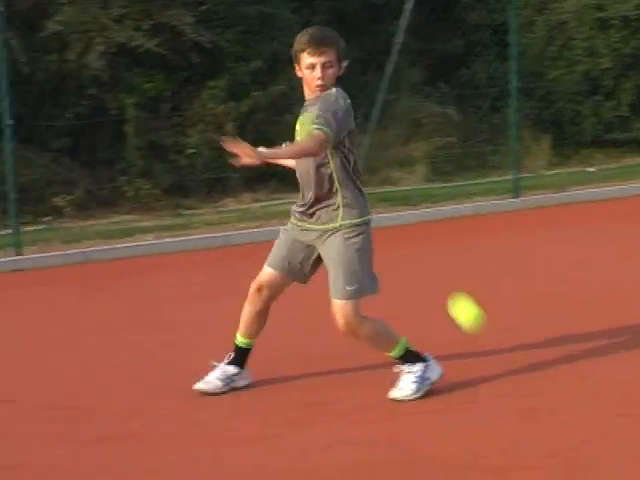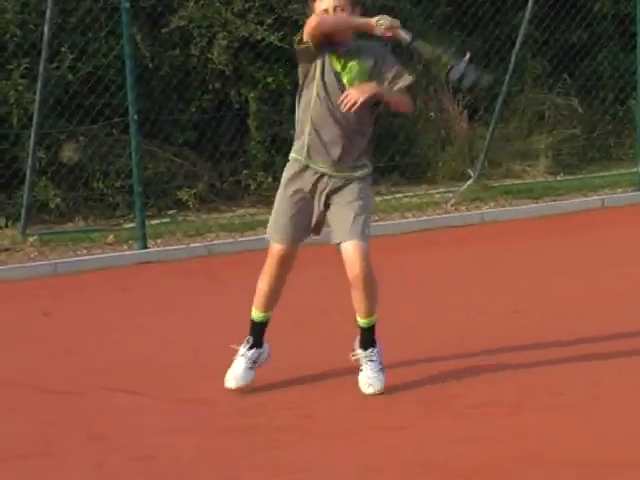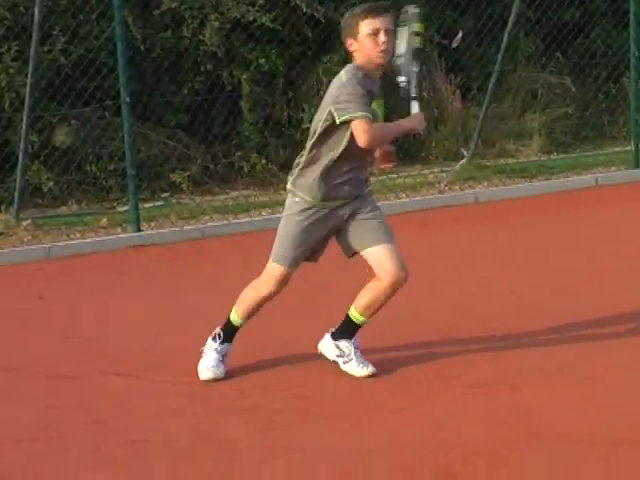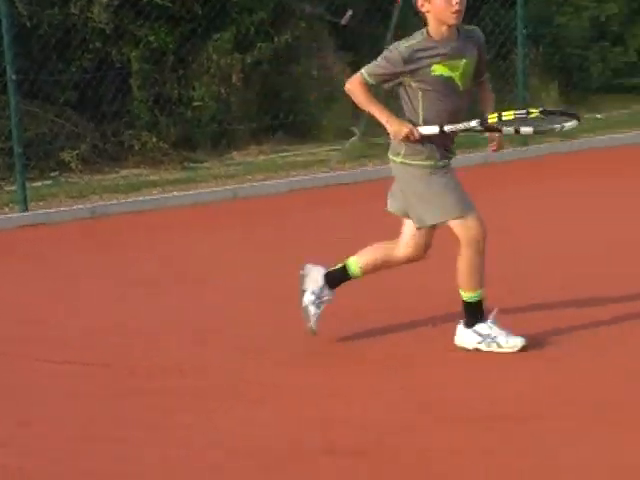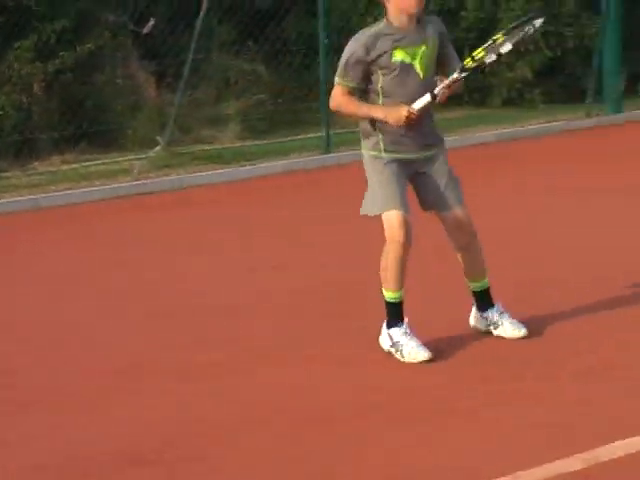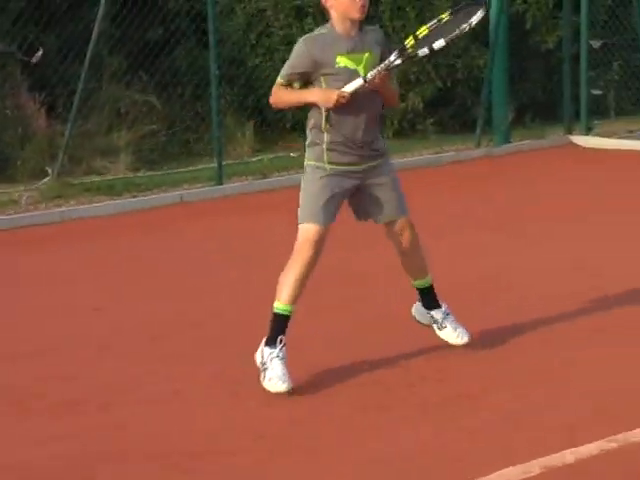
dt=0.4s
person 1, frame 1
left shoulder: (335, 101)
right shoulder: (308, 105)
left elbow: (311, 148)
left wrist: (257, 153)
right wrist: (270, 157)
left hip: (345, 225)
right hip: (306, 221)
left knee: (348, 320)
right knee: (261, 288)
left ankle: (418, 365)
right ankle: (235, 367)
person 1, frame 2
left shoulder: (376, 53)
right shoulder: (313, 49)
left elbow: (404, 105)
left wrist: (376, 87)
left hip: (352, 177)
right hip: (305, 171)
left knee: (360, 266)
right knee: (276, 262)
left ankle: (367, 348)
right ankle: (253, 347)
person 1, frame 3
left shoulder: (369, 81)
right shoulder: (350, 83)
right elbow: (367, 136)
left wrist: (376, 152)
right wrist: (408, 125)
left hip: (356, 196)
right hip: (313, 195)
left knee: (394, 274)
right knee: (273, 281)
left ankle: (342, 338)
right ankle: (222, 340)
person 1, frame 4
left shoulder: (474, 38)
right shoulder: (407, 52)
left elbow: (481, 82)
right elbow: (354, 84)
right wrist: (390, 122)
left hip: (436, 157)
right hip: (417, 159)
left knee: (410, 249)
right knee: (474, 233)
left ankle: (324, 280)
right ankle: (476, 324)
person 1, frame 5
right shoulder: (366, 43)
left elbow: (452, 75)
right elbow: (338, 99)
left wrist: (447, 87)
right wrist: (386, 113)
left hip: (427, 149)
right hip: (384, 150)
left knee: (464, 230)
right knee: (399, 234)
left ankle: (485, 310)
right ankle: (394, 328)
person 1, frame 6
left shoulder: (375, 36)
right shoulder: (312, 46)
left elbow: (392, 93)
right elbow: (276, 96)
left wrist: (385, 84)
right wrist: (317, 95)
left hip: (373, 159)
right hip: (325, 164)
left knee: (407, 236)
right knee: (307, 249)
left ankle: (430, 307)
right ankle: (272, 347)
